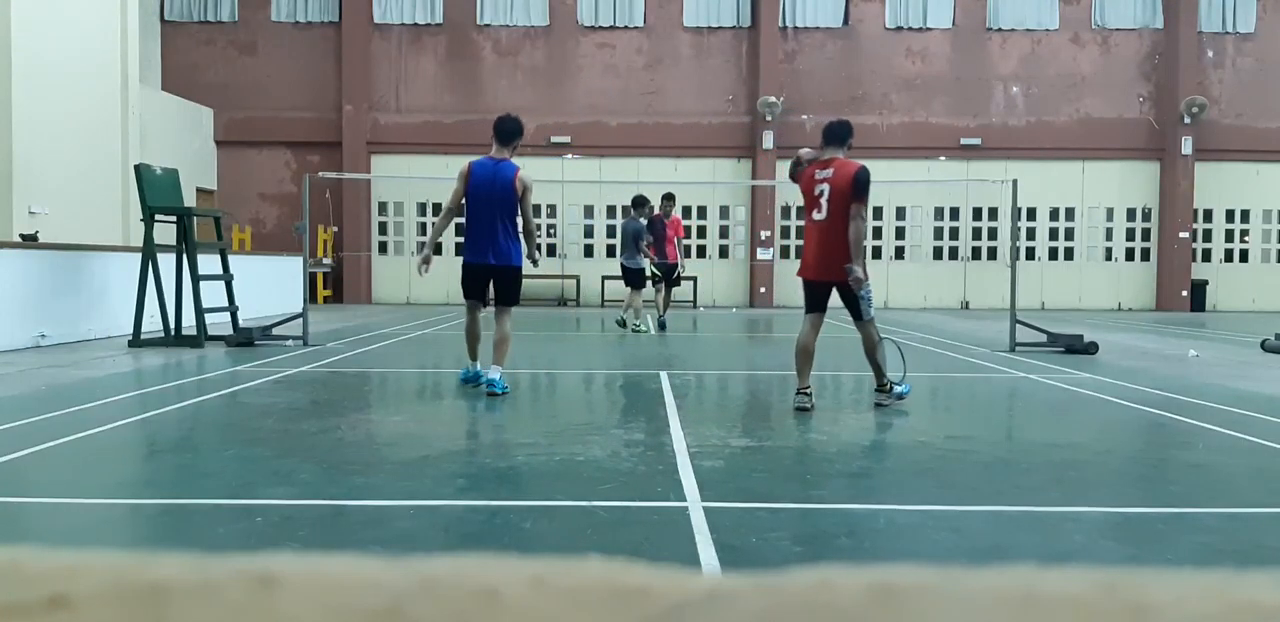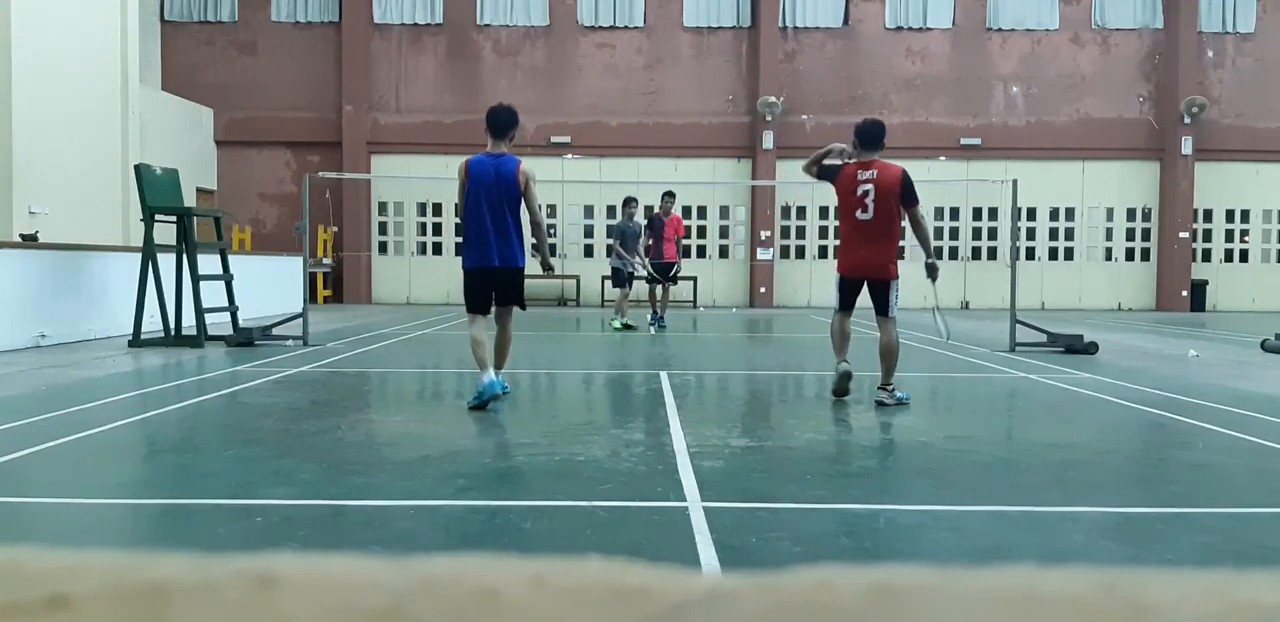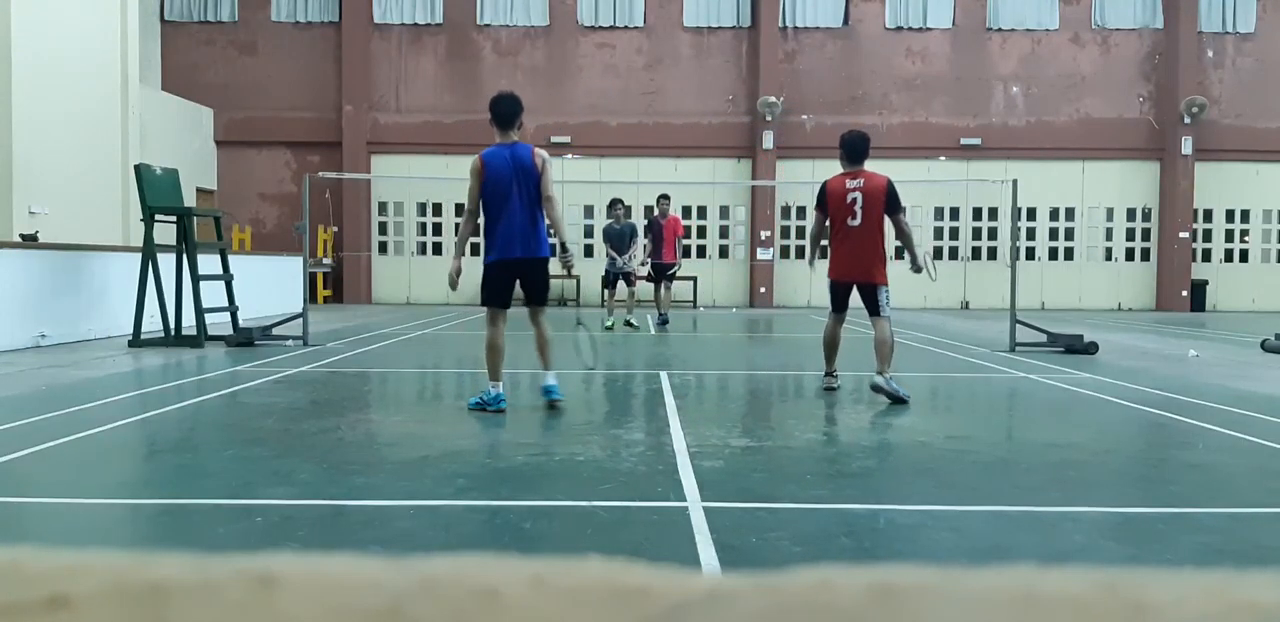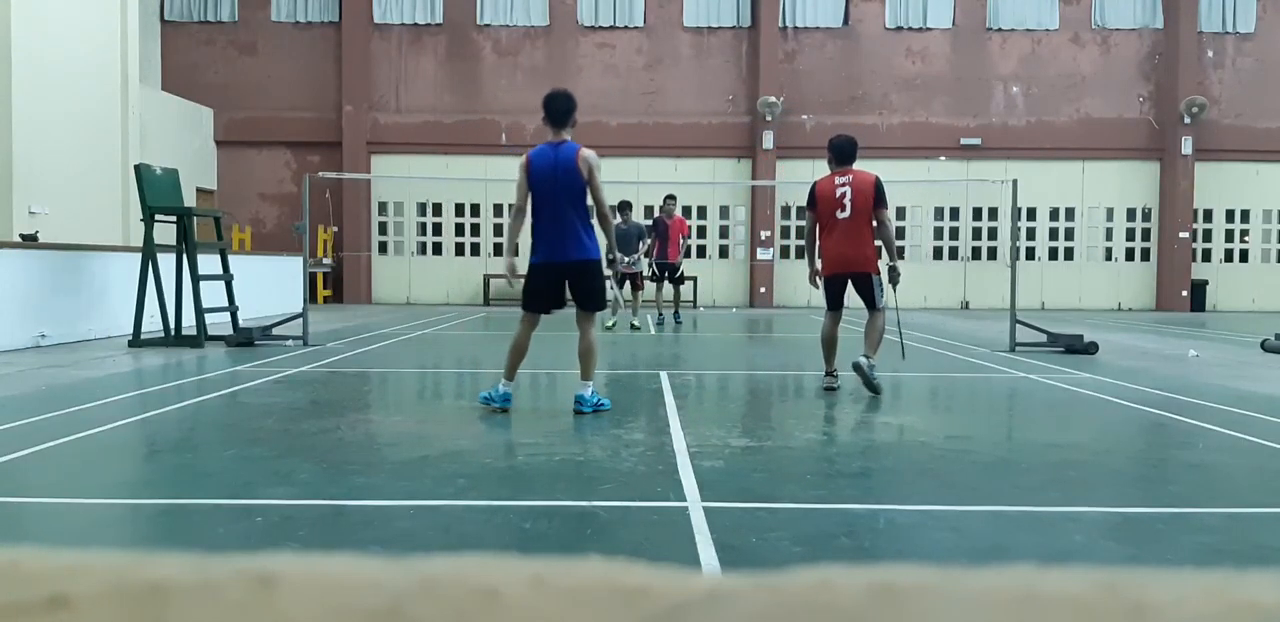
dt=0.4s
person 1, frame 1
left shoulder: (469, 169)
right shoulder: (521, 177)
left elbow: (450, 211)
right elbow: (529, 222)
left wrist: (429, 246)
right wrist: (532, 252)
left hip: (475, 256)
right hip: (508, 258)
left knee: (473, 311)
right knee: (503, 315)
left ankle: (473, 368)
right ankle: (495, 376)
person 1, frame 2
left shoulder: (467, 167)
right shoulder: (522, 171)
left elbow: (462, 212)
right elbow: (536, 219)
right wrist: (545, 256)
left hip: (477, 259)
right hip: (511, 259)
left knee: (477, 321)
right knee: (504, 318)
left ankle: (489, 378)
right ankle: (497, 377)
person 1, frame 3
left shoulder: (481, 162)
right shoulder: (539, 157)
left elbow: (472, 213)
right elbow: (548, 200)
left wrist: (457, 256)
right wrist: (564, 244)
left hip: (499, 254)
right hip: (535, 252)
left knee: (496, 322)
right knee: (538, 318)
left ankle: (495, 392)
right ankle: (549, 381)
person 1, frame 4
left shoulder: (529, 160)
right shoulder: (586, 157)
left elbow: (519, 210)
right elbow: (602, 210)
left wrist: (509, 255)
right wrist: (612, 249)
left hip: (544, 256)
right hip: (584, 255)
left knee: (527, 324)
right knee: (587, 323)
left ankle: (504, 390)
right ankle: (586, 394)
person 2, frame 1
left shoulder: (806, 172)
right shoulder: (857, 172)
left elbow: (793, 169)
right elbow: (857, 219)
left wrist: (804, 154)
right wrist: (857, 264)
left hip: (812, 266)
right hip: (844, 265)
left knee: (811, 325)
right knee: (866, 325)
left ankle: (803, 391)
right ankle: (884, 388)
person 2, frame 2
left shoulder: (841, 172)
right shoulder: (898, 175)
left elbow: (808, 167)
right elbow: (916, 220)
left wrist: (830, 151)
right wrist: (930, 256)
left hip: (849, 263)
right hip: (884, 265)
left knee: (841, 315)
right knee: (886, 323)
left ankle: (842, 364)
right ankle: (886, 388)
person 2, frame 3
left shoulder: (829, 186)
right shoulder: (883, 184)
left elbow: (818, 228)
right elbow: (901, 226)
left wrist: (812, 252)
right wrist: (914, 257)
left hip: (839, 269)
right hip: (872, 269)
left knee: (836, 318)
right knee: (881, 321)
left ankle: (829, 373)
right ankle: (883, 375)
person 2, frame 4
left shoulder: (818, 187)
right shoulder: (871, 181)
left elbow: (810, 230)
right elbow: (884, 224)
left wrist: (811, 265)
right wrist: (894, 260)
left hip: (832, 263)
right hip: (864, 261)
left knee: (832, 316)
right knee: (877, 311)
left ankle: (830, 374)
right ankle: (867, 357)
